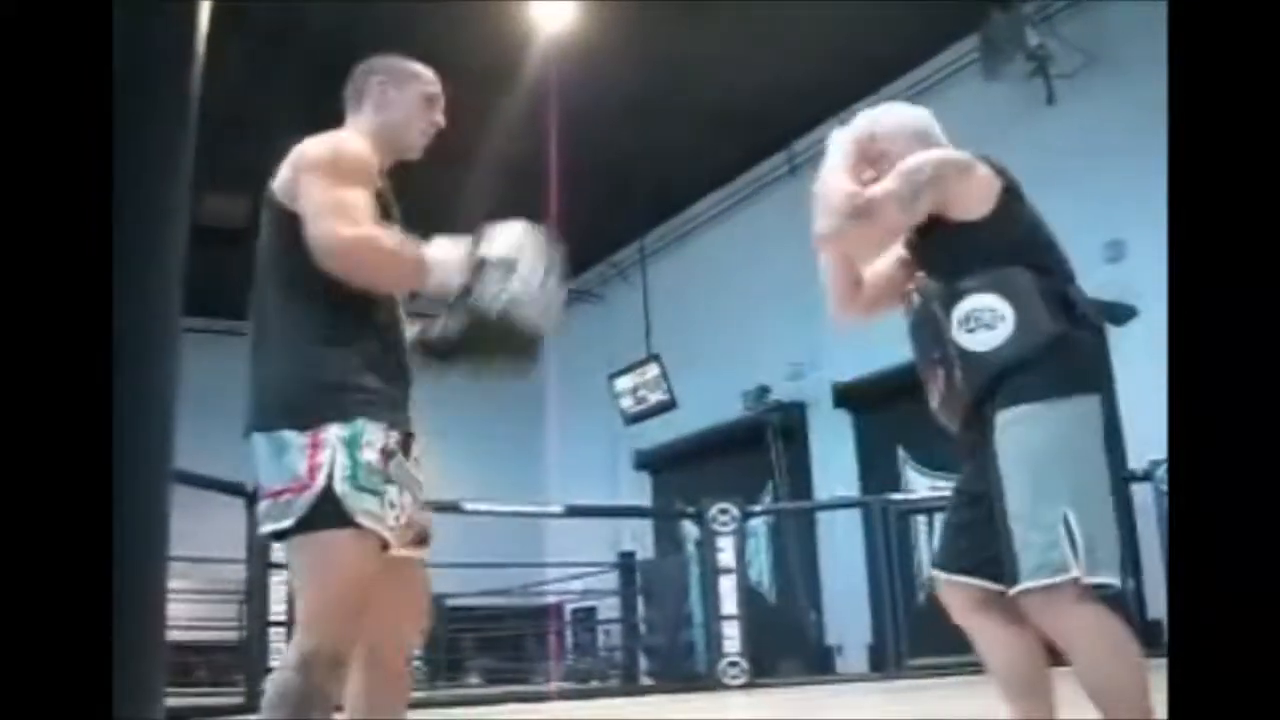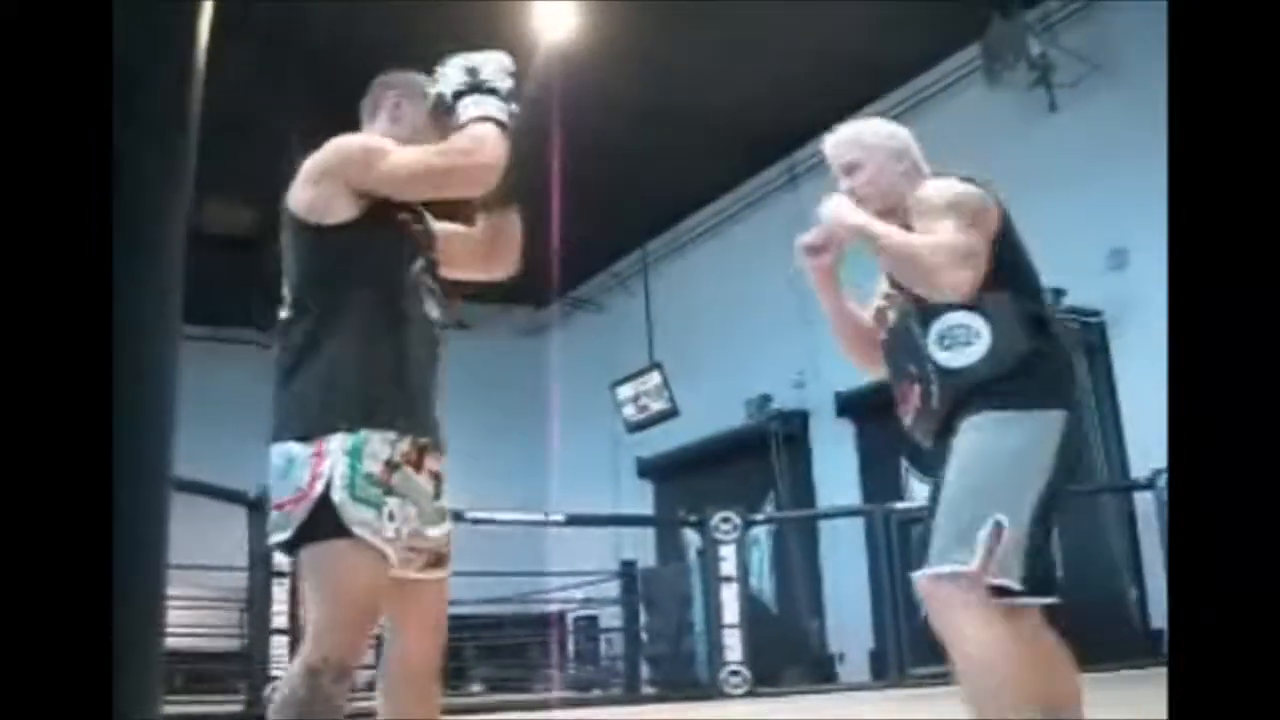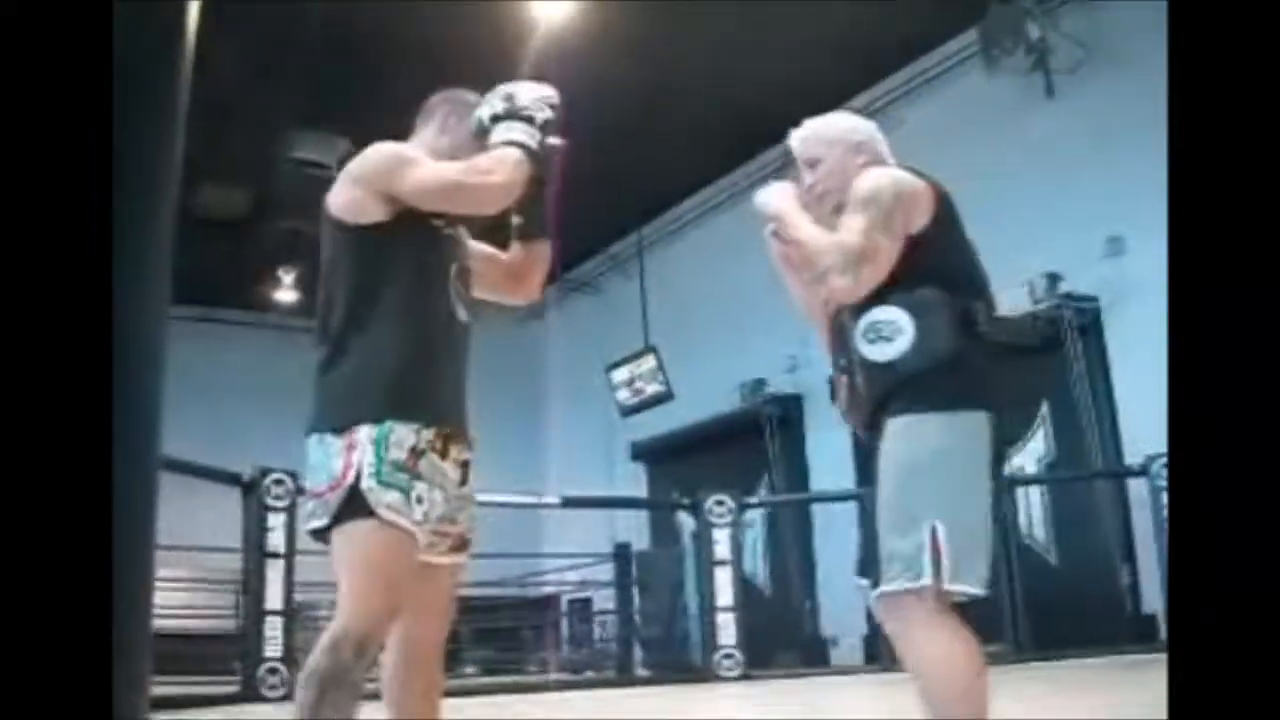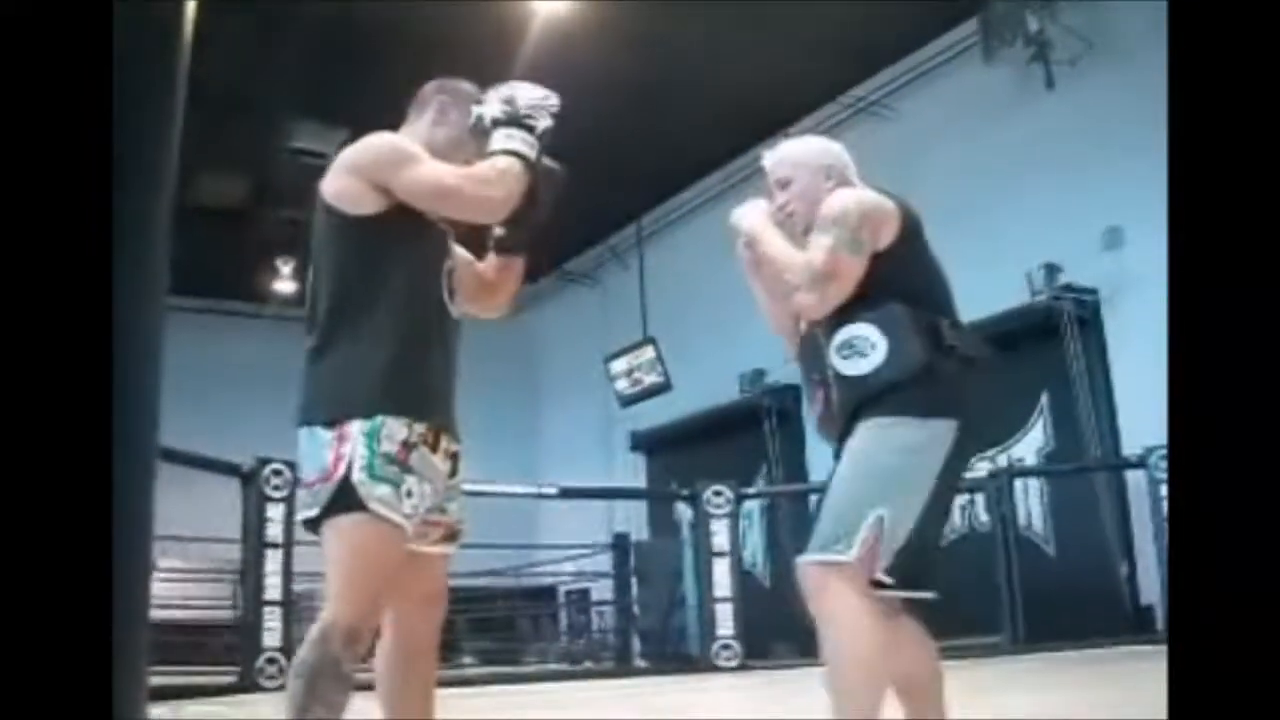
dt=0.4s
person 1, frame 1
left shoulder: (368, 180)
right shoulder: (333, 154)
right elbow: (342, 245)
left wrist: (468, 321)
right wrist: (466, 264)
left hip: (370, 423)
right hip: (325, 418)
left knee: (397, 622)
right knee: (330, 637)
person 1, frame 2
left shoulder: (407, 220)
right shoulder: (345, 159)
left elbow: (497, 257)
right elbow: (470, 166)
left wrist: (504, 180)
right wrist: (483, 103)
left hip: (404, 439)
right hip: (343, 433)
left knee: (419, 638)
right knee: (338, 643)
person 1, frame 3
left shoulder: (444, 233)
right shoulder: (382, 164)
left elbow: (522, 283)
right elbow: (488, 186)
left wrist: (535, 202)
right wrist: (519, 131)
left hip: (435, 432)
right hip: (375, 425)
left knee: (425, 625)
right knee: (365, 619)
person 1, frame 4
left shoulder: (423, 217)
right shoulder: (378, 154)
left elbow: (490, 296)
right elbow: (483, 195)
left wrist: (520, 221)
right wrist: (516, 136)
left hip: (421, 423)
right hip: (364, 417)
left knee: (420, 612)
right knee: (353, 614)
person 2, frame 1
left shoulder: (945, 169)
right shoulder: (926, 235)
left elbow: (838, 227)
right elbow: (849, 298)
left wrist: (835, 157)
right wrist: (836, 200)
left hip: (1039, 396)
right hip: (996, 412)
left knee: (1052, 594)
right knee: (968, 591)
person 2, frame 2
left shoulder: (947, 196)
right shoulder: (904, 256)
left elbow: (955, 275)
right elbow: (869, 352)
left wrist: (858, 223)
right wrist: (822, 278)
left hip: (1009, 411)
right hip: (974, 422)
left knee: (951, 591)
right knee: (1007, 609)
person 2, frame 3
left shoulder: (887, 186)
right shoulder: (873, 223)
left elbow: (847, 278)
right elbow: (842, 326)
left wrist: (786, 210)
right wrist: (788, 257)
left hip: (935, 409)
right hip: (916, 414)
left knee: (912, 603)
right knee: (910, 603)
person 2, frame 4
left shoulder: (855, 206)
right shoulder: (838, 241)
left elbow: (811, 295)
right elbow: (803, 331)
left wrist: (759, 230)
right wrist: (757, 266)
left hip: (909, 415)
right hip: (888, 421)
left knee: (832, 579)
right knee: (875, 597)
